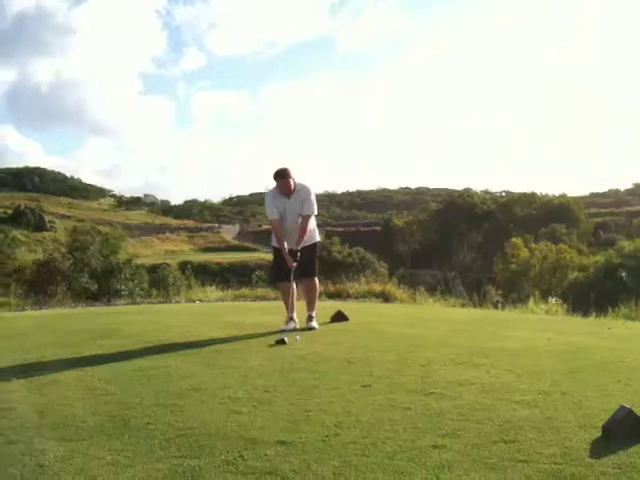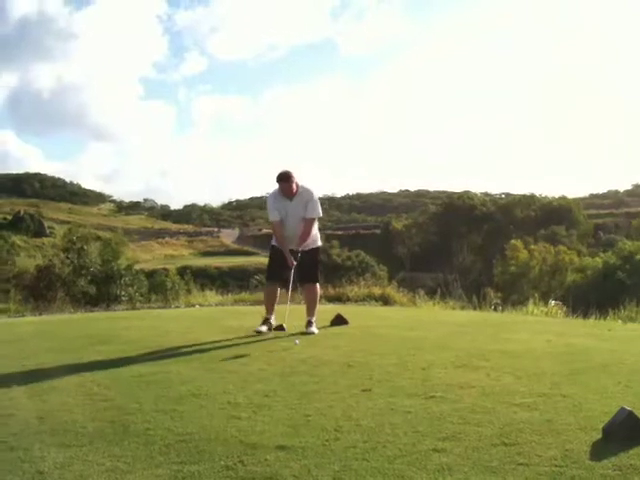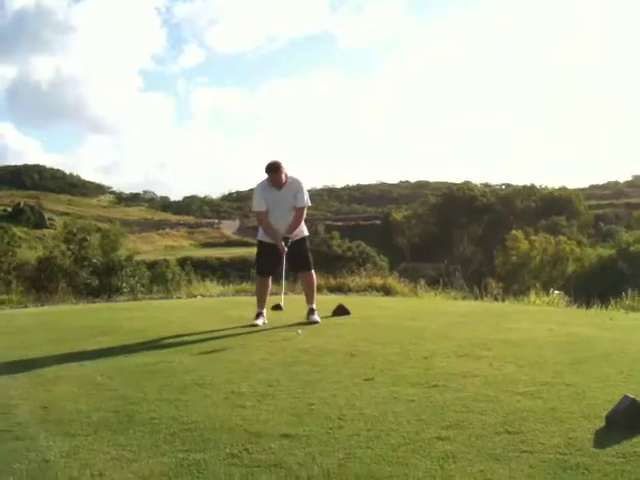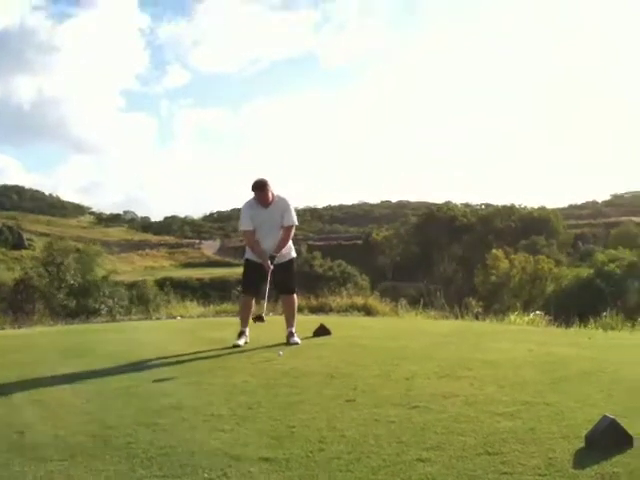
dt=0.4s
person 1, frame 1
left shoulder: (306, 192)
right shoulder: (271, 196)
left elbow: (305, 222)
right elbow: (276, 226)
left wrist: (297, 247)
right wrist: (285, 251)
left hip: (307, 240)
right hip: (282, 243)
left knee: (310, 277)
right knee: (284, 280)
left ankle: (311, 316)
right ankle: (291, 317)
person 1, frame 2
left shoulder: (309, 195)
right shoulder: (273, 198)
left elbow: (309, 225)
right elbow: (277, 228)
left wrist: (297, 248)
right wrist: (287, 253)
left hip: (308, 244)
right hip: (281, 245)
left knee: (311, 282)
right knee: (273, 281)
left ankle: (311, 321)
right ankle: (268, 319)
person 1, frame 3
left shoulder: (297, 185)
right shoulder: (260, 189)
left elbow: (300, 213)
right elbow: (261, 219)
left wrist: (287, 235)
right wrist: (277, 240)
left hip: (296, 235)
right hip: (268, 238)
left knee: (307, 271)
right knee: (263, 275)
left ankle: (311, 309)
right ankle: (261, 313)
person 1, frame 4
left shoulder: (284, 204)
right shoulder: (247, 208)
left elbow: (288, 231)
right elbow: (249, 237)
left wrist: (274, 254)
right wrist: (263, 258)
left hip: (283, 256)
right hip: (255, 257)
left knee: (289, 293)
right knee: (247, 293)
left ankle: (291, 332)
right ankle: (243, 332)
